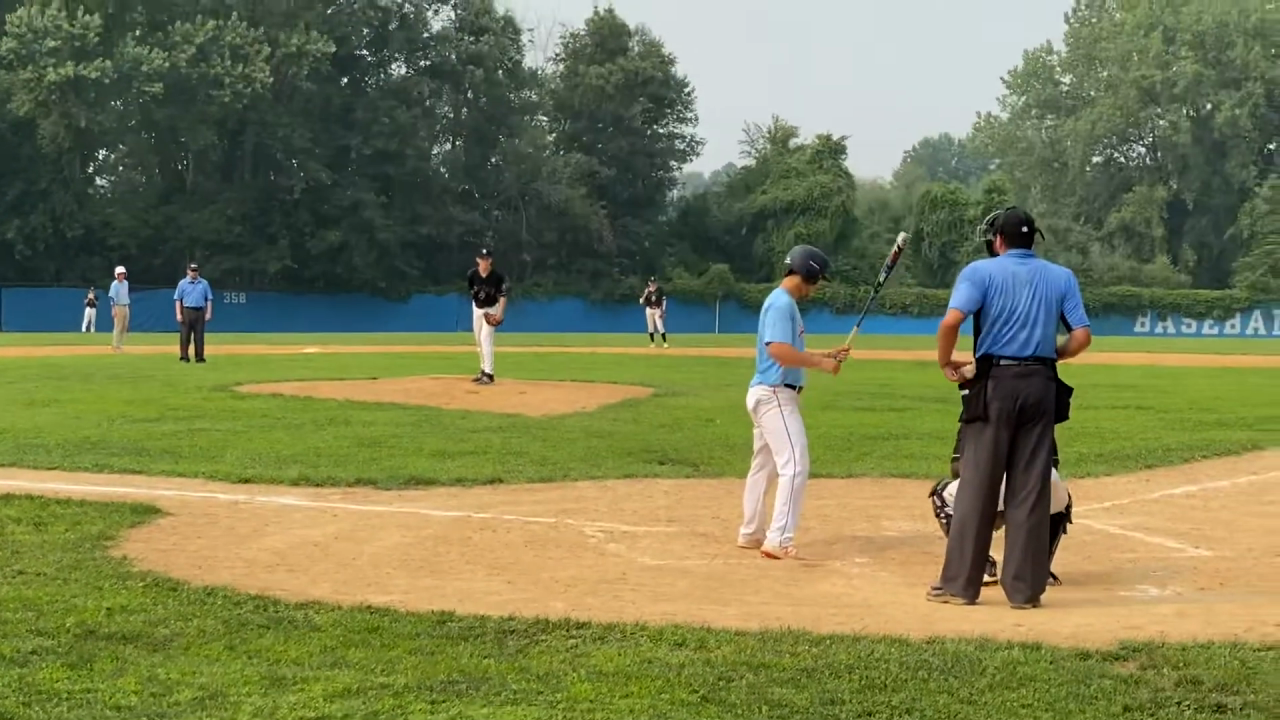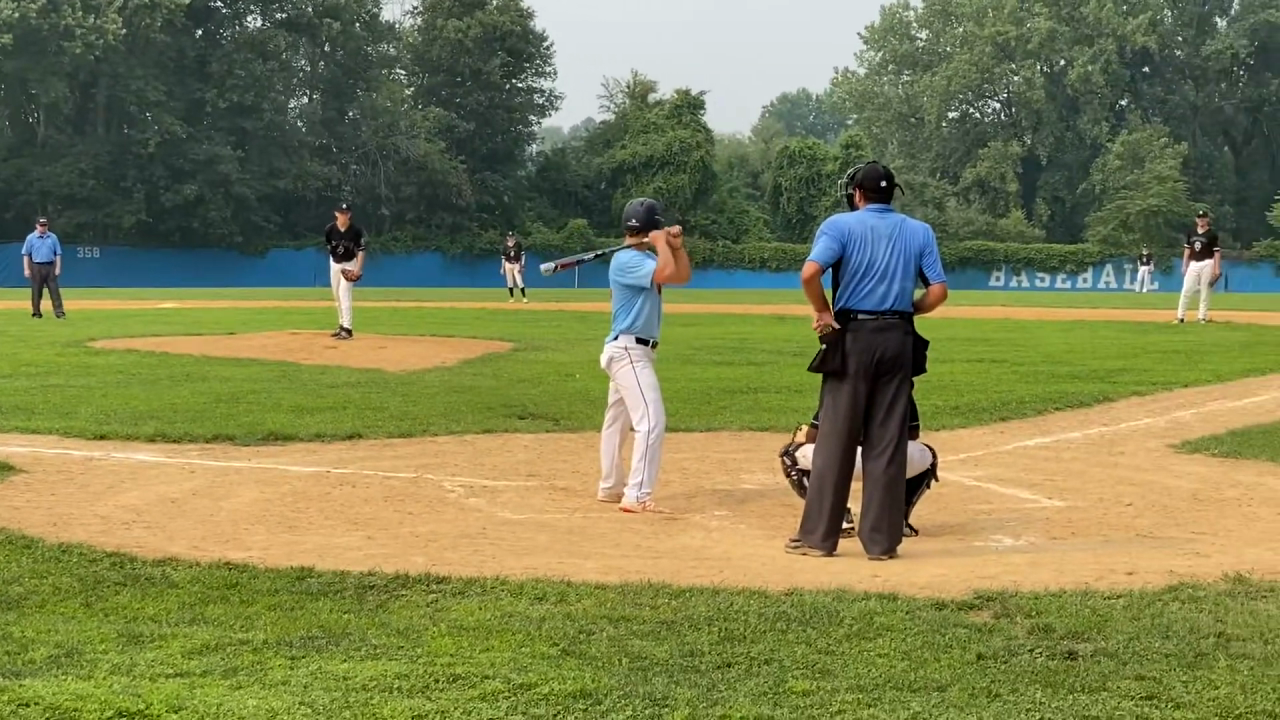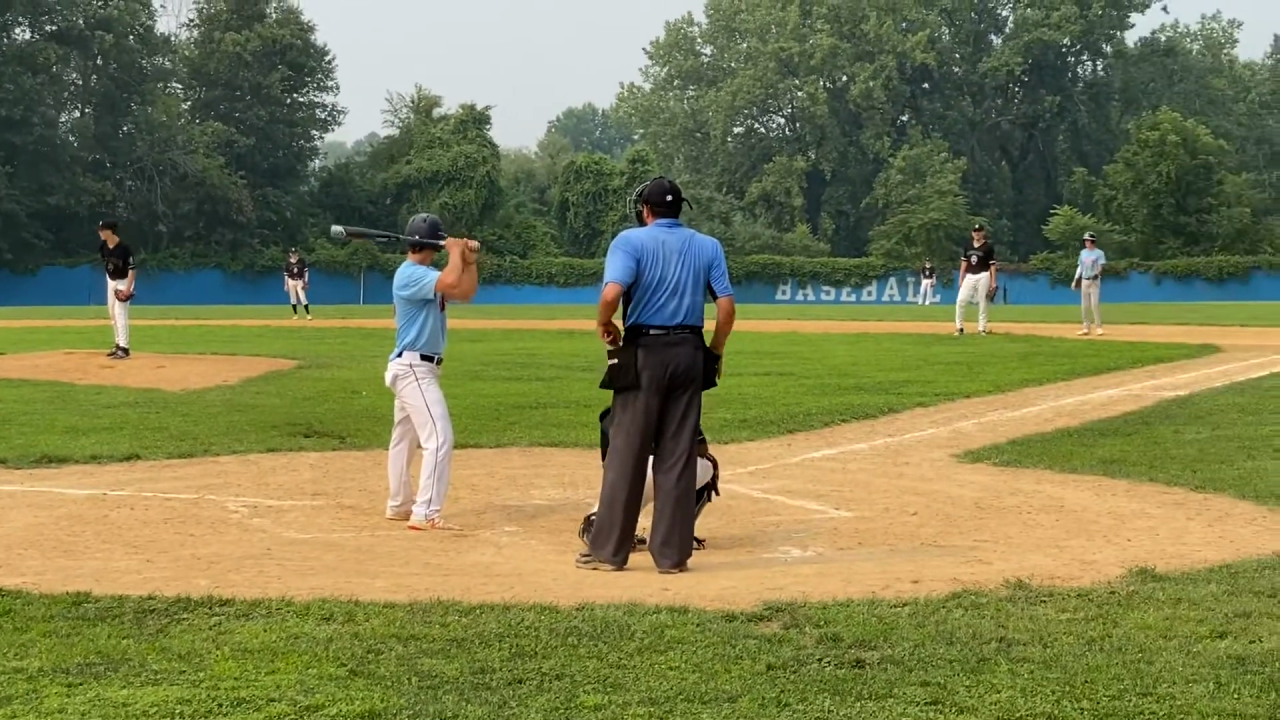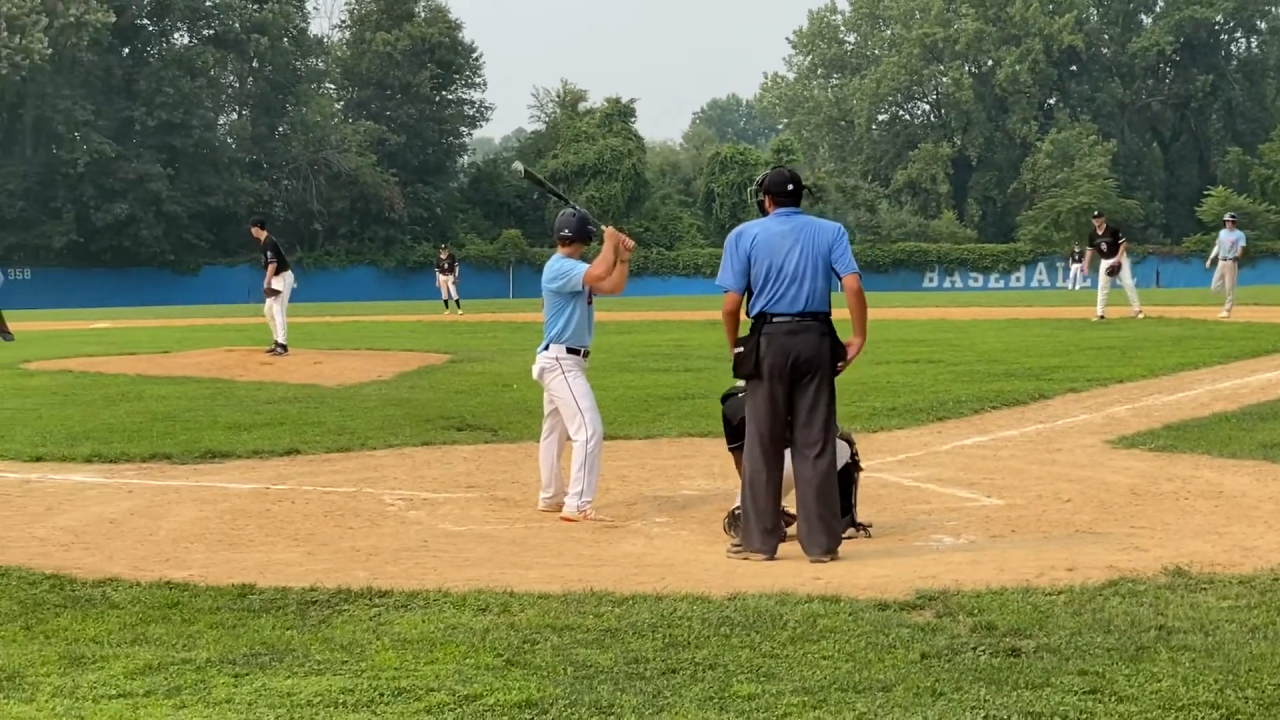
dt=1s
person 1, frame 1
left shoulder: (981, 271)
right shoulder: (1062, 277)
left elbow: (950, 321)
right elbow: (1081, 336)
left wrist: (945, 361)
right wrist: (1049, 356)
left hip: (994, 383)
right hip: (1040, 385)
left knee: (977, 485)
right knee: (1031, 489)
left ankle: (960, 584)
right ankle: (1025, 587)
person 1, frame 2
left shoulder: (841, 224)
right shoulder: (920, 231)
left elbow: (810, 272)
right elbow: (938, 292)
left wrist: (822, 311)
left hip: (853, 336)
right hip: (898, 338)
left knee: (836, 437)
right knee: (888, 441)
left ankle: (818, 536)
right ankle: (882, 539)
person 1, frame 3
left shoulder: (631, 240)
right shoulder: (709, 246)
left elbow: (611, 294)
right elbow: (726, 307)
left wrist: (603, 325)
right wrist: (714, 351)
left hip: (644, 352)
right hip: (689, 353)
left knee: (626, 454)
right knee: (678, 456)
left ankle: (609, 551)
right ankle: (672, 553)
person 1, frame 4
left shoulder: (745, 234)
right shoulder: (831, 232)
left elbow: (731, 304)
right elbow: (853, 287)
left wrist: (735, 346)
right wrist: (858, 336)
left hip: (769, 341)
right hip: (815, 341)
left knee: (763, 444)
right knee: (816, 444)
left ankle: (759, 541)
right ankle: (822, 541)
person 2, frame 1
left shoulder: (786, 303)
right shoulder: (781, 303)
left elbow: (791, 355)
right elbow: (778, 350)
left wrist: (826, 357)
right wrist: (820, 363)
left hip: (769, 394)
right hip: (775, 395)
left knee: (763, 466)
right knee: (795, 466)
left ankle: (751, 533)
right ankle: (778, 541)
person 2, frame 2
left shoulder: (645, 257)
right shoulder: (627, 259)
left elbow: (682, 275)
right elbow: (667, 274)
left wrist: (676, 245)
right wrist: (661, 244)
left hip: (630, 350)
right hip: (629, 350)
left knee: (617, 420)
right knee: (651, 422)
left ankle: (610, 487)
right ankle: (636, 497)
person 2, frame 3
left shoulder: (425, 275)
right shoulder: (410, 275)
left elbow: (464, 292)
right elbow: (450, 282)
left wrist: (469, 260)
right wrist: (455, 251)
left hip: (414, 367)
right hip: (414, 367)
left knee: (404, 438)
right knee: (439, 439)
left ankle: (399, 505)
right ankle: (425, 514)
person 2, frame 4
left shoulder: (576, 269)
right shoulder: (559, 267)
left elbow: (612, 286)
right elbow: (599, 273)
left wrist: (623, 257)
right wrist: (610, 242)
left hip: (562, 360)
right hip: (561, 360)
left knee: (555, 431)
right knee: (588, 431)
left ankle: (551, 497)
right ankle: (577, 506)
